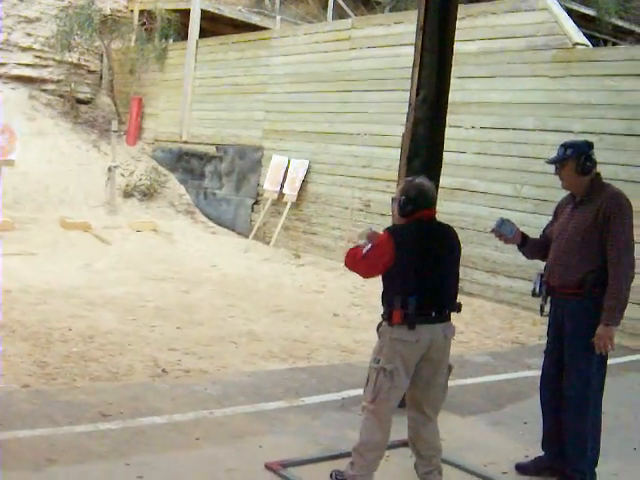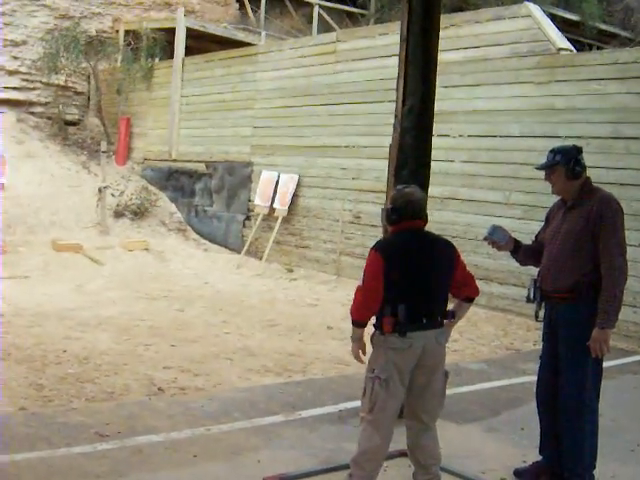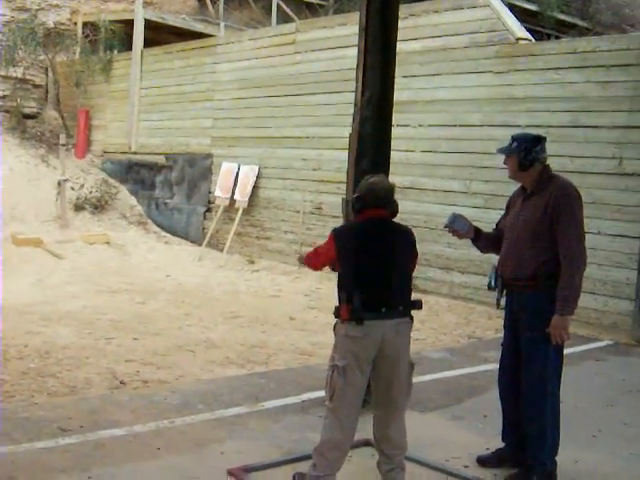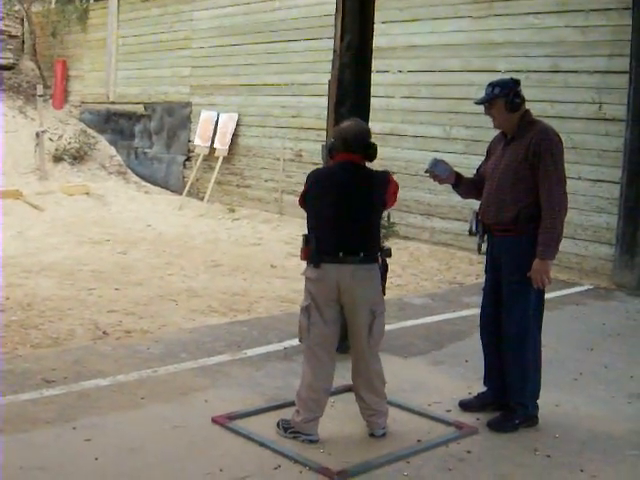
dt=1s
person 1, frame 1
left shoulder: (612, 202)
right shoulder: (566, 204)
left elbow: (621, 267)
right elbow: (547, 249)
left wrist: (609, 321)
right wrist: (521, 241)
left hip: (588, 308)
right hip: (559, 304)
left knee: (581, 392)
right knee: (551, 386)
person 1, frame 2
left shoulder: (603, 206)
right shoulder: (558, 209)
left elbow: (614, 270)
right elbow: (539, 254)
left wrist: (604, 324)
right wrist: (513, 247)
left hip: (583, 312)
right hip: (554, 310)
left knee: (577, 396)
right knee: (548, 392)
person 1, frame 3
left shoulder: (561, 194)
right shoulder: (518, 196)
left elbow: (573, 258)
right elbow: (501, 242)
left wrist: (563, 311)
right wrist: (474, 235)
left hip: (543, 299)
right hip: (515, 297)
left knee: (539, 383)
right knee: (510, 378)
right ankle: (515, 448)
person 1, frame 4
left shoulder: (542, 138)
right shoulder: (499, 141)
left elbow: (554, 202)
right elbow: (482, 187)
left wrist: (545, 255)
right wrist: (455, 180)
left hip: (524, 244)
right hip: (497, 242)
left knee: (520, 327)
right knee: (492, 322)
left ankle: (524, 407)
right ankle: (497, 391)
person 2, frame 1
left shoulder: (395, 238)
right shoulder: (449, 237)
left elbow: (360, 263)
left wrist: (367, 245)
left hip: (403, 332)
right hip: (440, 330)
left knee: (379, 407)
right knee: (426, 408)
person 2, frame 2
left shoulder: (385, 249)
right shoulder: (445, 248)
left elbow: (367, 299)
right elbow: (468, 292)
left wrist: (357, 334)
right wrist: (447, 324)
left hip: (396, 340)
right hip: (433, 339)
left knee: (377, 416)
right knee: (424, 415)
person 2, frame 3
left shoulder: (344, 236)
right shoulder: (406, 237)
left elbow: (320, 257)
left wrist: (305, 258)
left hip: (358, 328)
right hip: (398, 326)
left knee: (342, 406)
right knee: (392, 404)
person 2, frame 4
left shoulder: (315, 179)
right shoulder: (379, 182)
left hip: (321, 272)
right hip: (364, 273)
left knee: (317, 351)
right knee: (366, 350)
left ankle: (305, 423)
right ankle: (377, 420)
